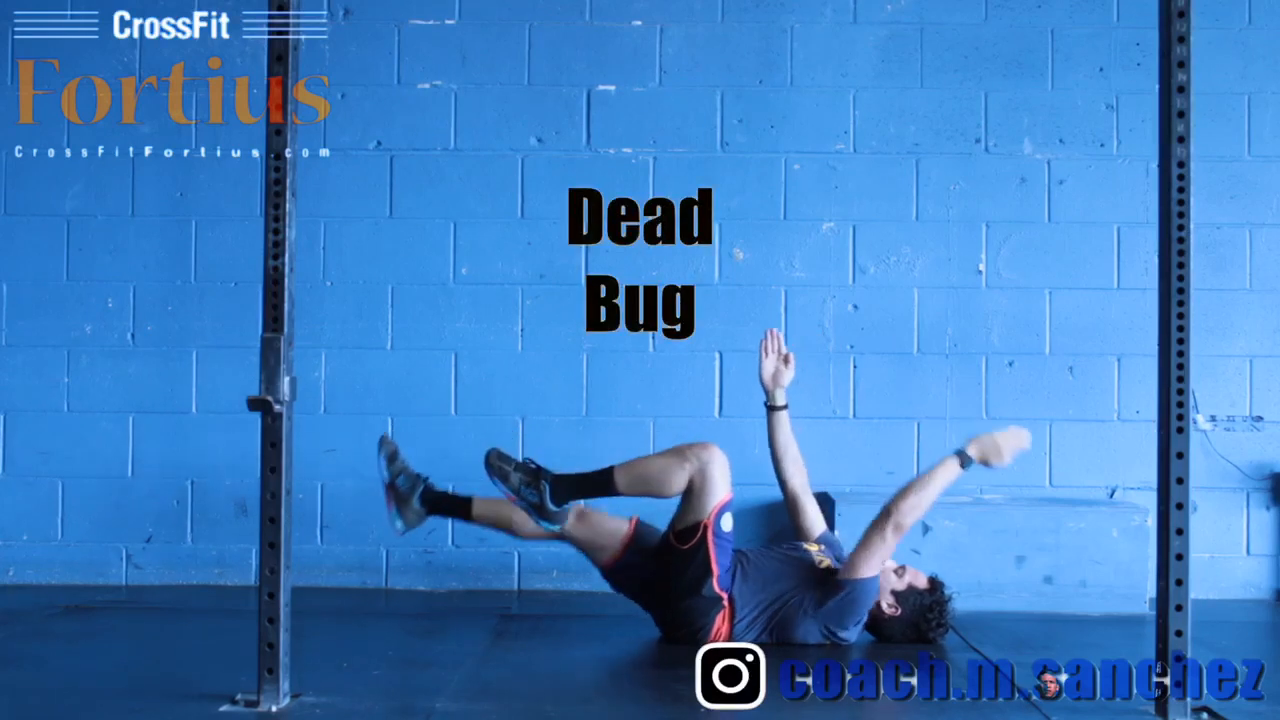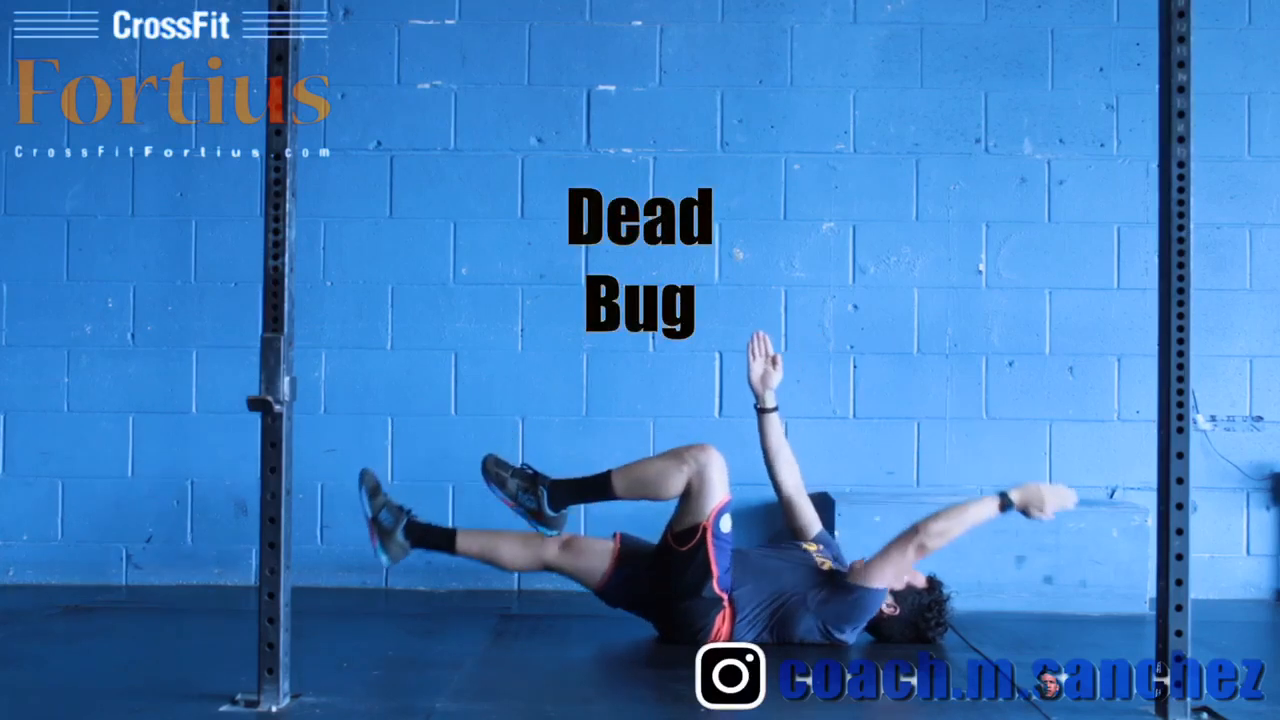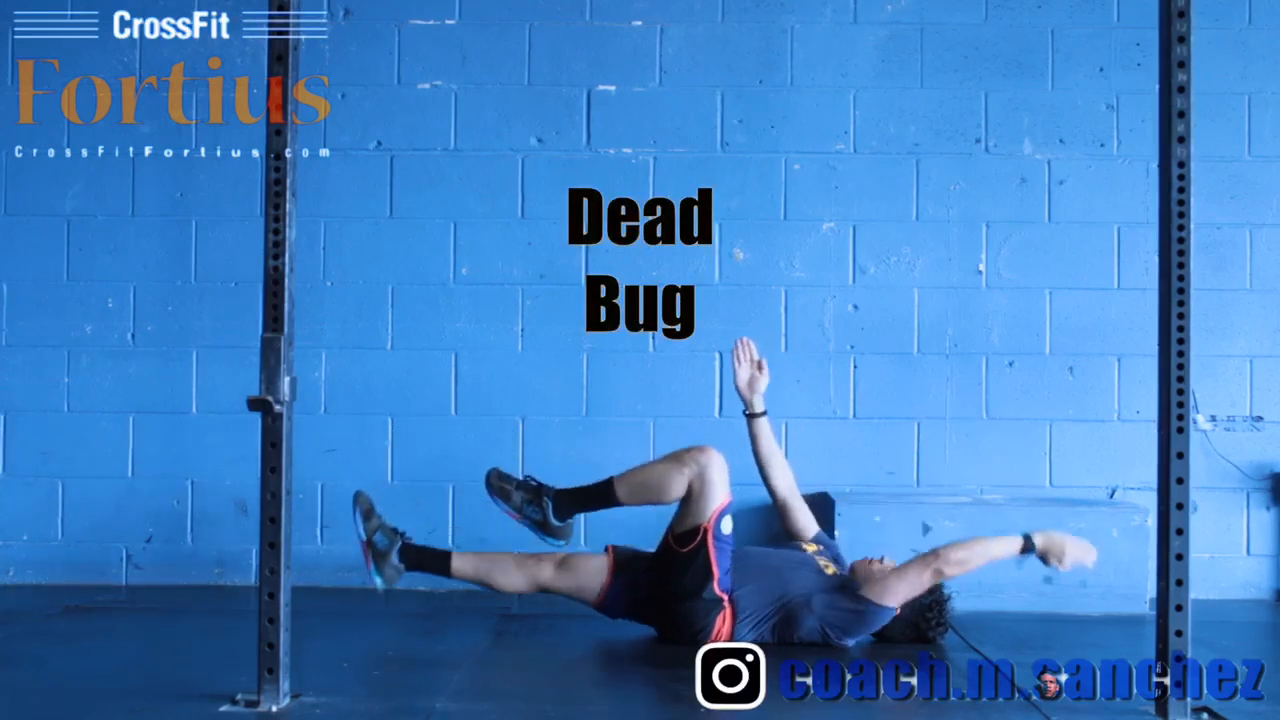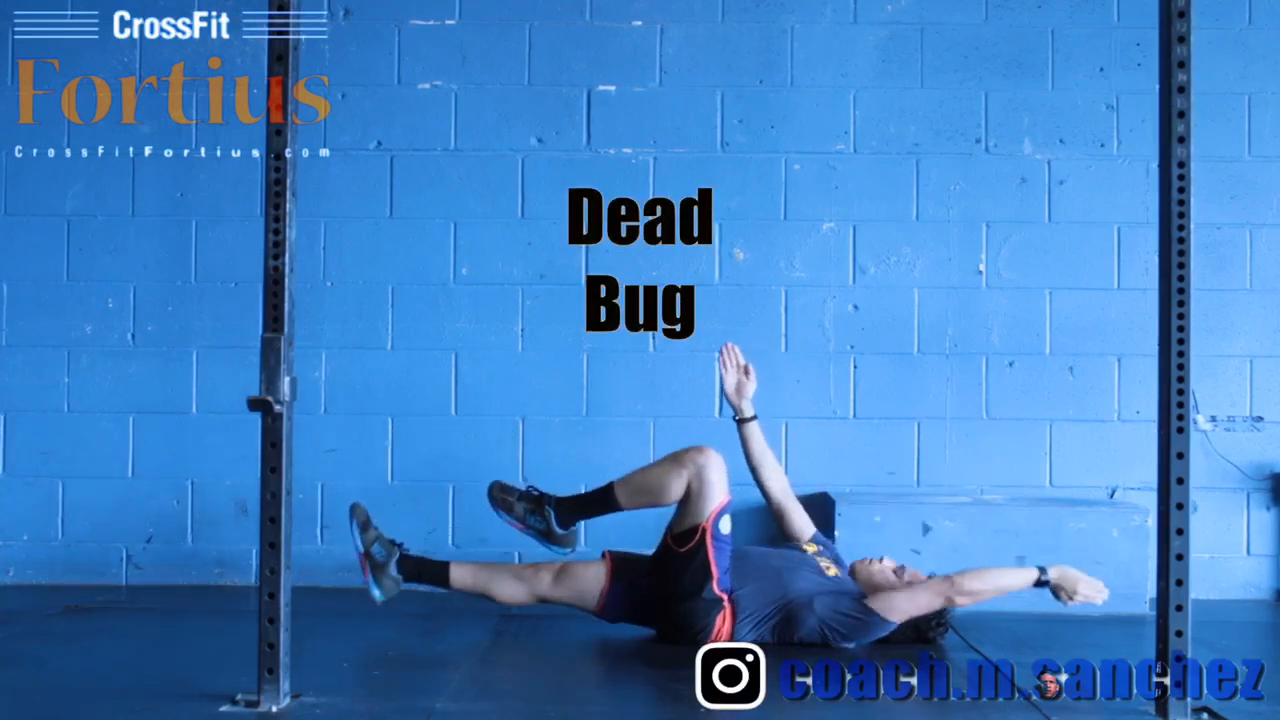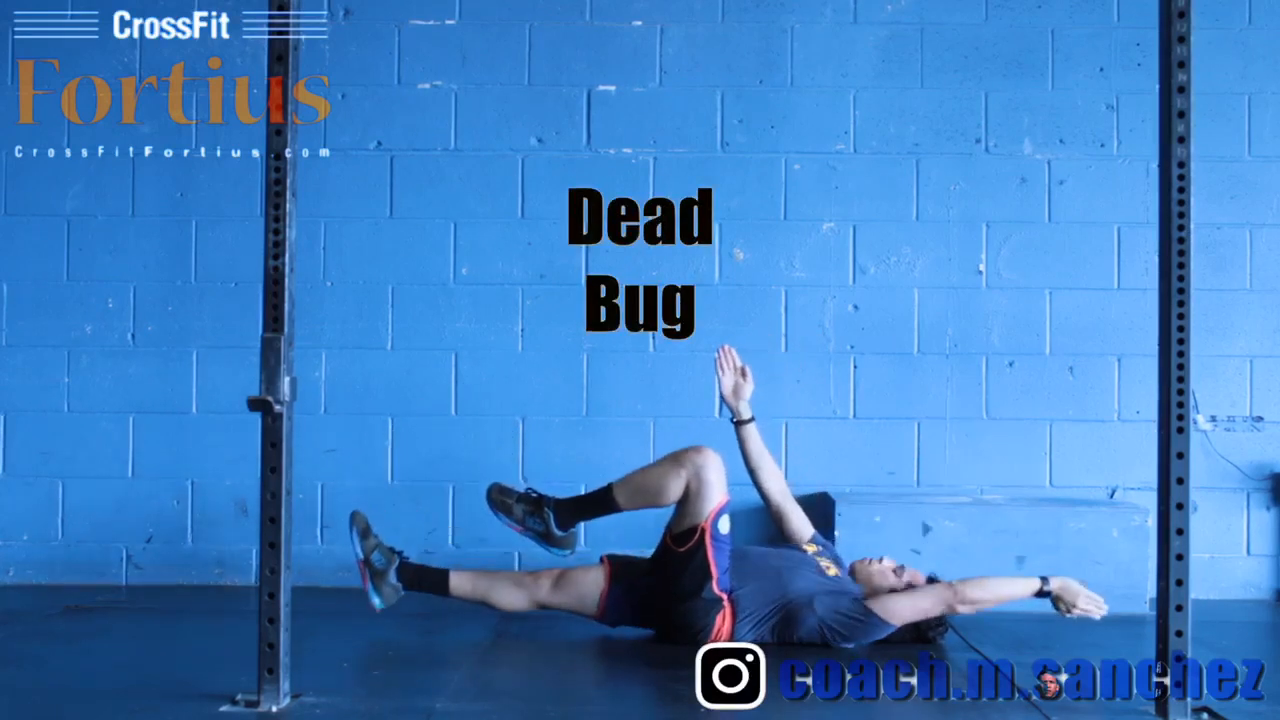
dt=0.2s
person 1, frame 1
left shoulder: (847, 606)
right shoulder: (832, 562)
left elbow: (894, 521)
right elbow: (797, 484)
left wrist: (967, 455)
right wrist: (776, 396)
left hip: (703, 605)
right hip: (684, 586)
left knee: (706, 458)
right knee: (570, 519)
left ankle: (557, 488)
right ankle: (426, 500)
person 1, frame 2
left shoulder: (848, 609)
right shoulder: (832, 562)
left elbow: (918, 538)
right elbow: (791, 484)
left wrist: (1009, 499)
right wrist: (767, 398)
left hip: (704, 606)
right hip: (680, 589)
left knee: (704, 461)
right knee: (556, 549)
left ankle: (554, 494)
right ankle: (411, 533)
person 1, frame 3
left shoulder: (856, 610)
right shoulder: (833, 564)
left elbow: (938, 562)
right elbow: (784, 488)
left wrist: (1033, 543)
right wrist: (755, 404)
left hip: (704, 605)
right hip: (678, 589)
left knee: (704, 462)
right knee: (549, 570)
left ankle: (558, 505)
right ankle: (405, 556)
person 1, frame 4
left shoulder: (858, 615)
right shoulder: (830, 563)
left elbow: (950, 589)
right elbow: (777, 488)
left wrist: (1046, 575)
right wrist: (745, 408)
left hip: (704, 606)
right hip: (678, 593)
left knee: (701, 463)
right knee: (547, 580)
left ankle: (561, 514)
right ankle: (403, 568)
person 1, frame 5
left shoulder: (859, 614)
right shoulder: (828, 560)
left elbow: (954, 597)
right elbow: (775, 489)
left wrist: (1048, 584)
right wrist: (742, 410)
left hip: (702, 607)
right hip: (676, 592)
left knee: (699, 463)
right knee: (544, 587)
left ankle: (560, 517)
right ankle: (402, 576)
